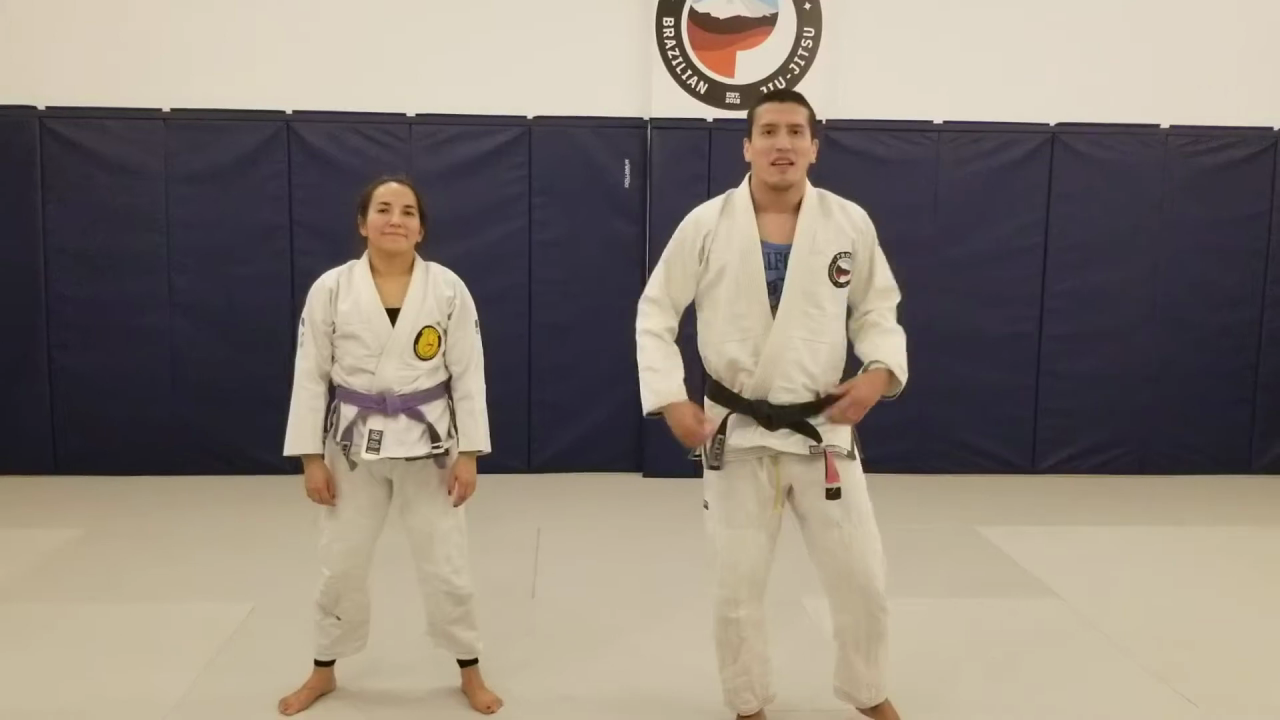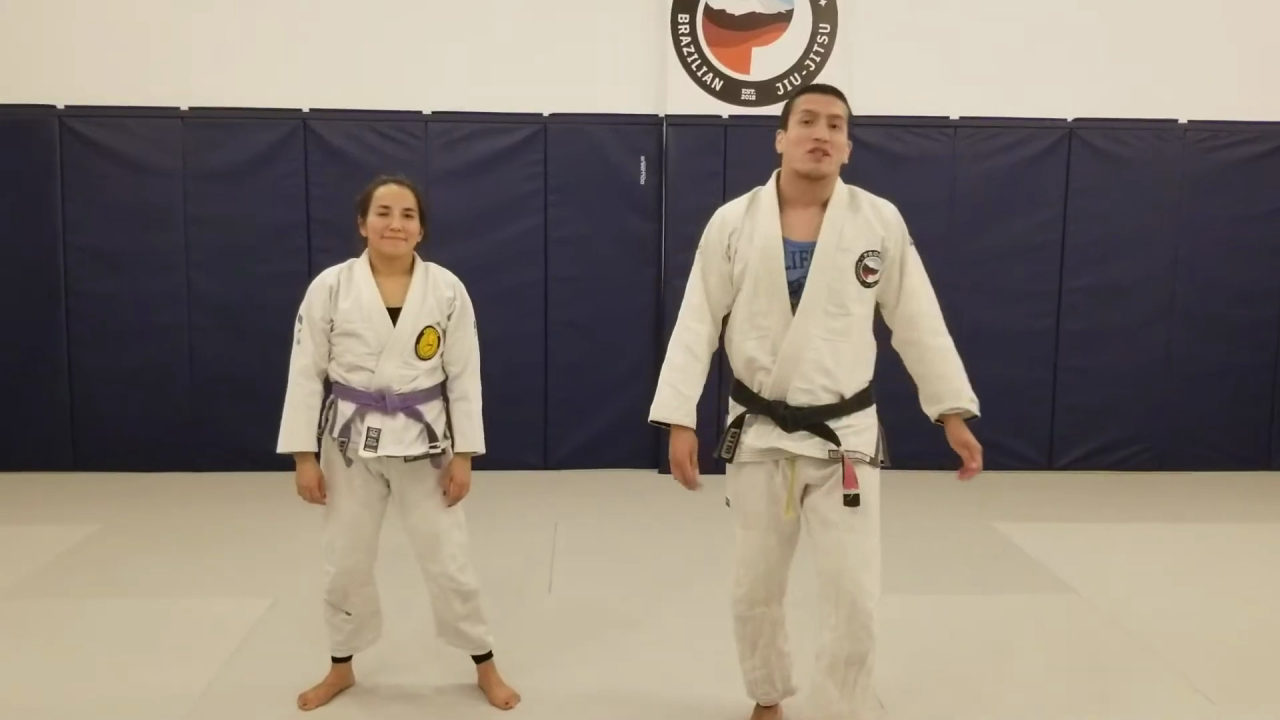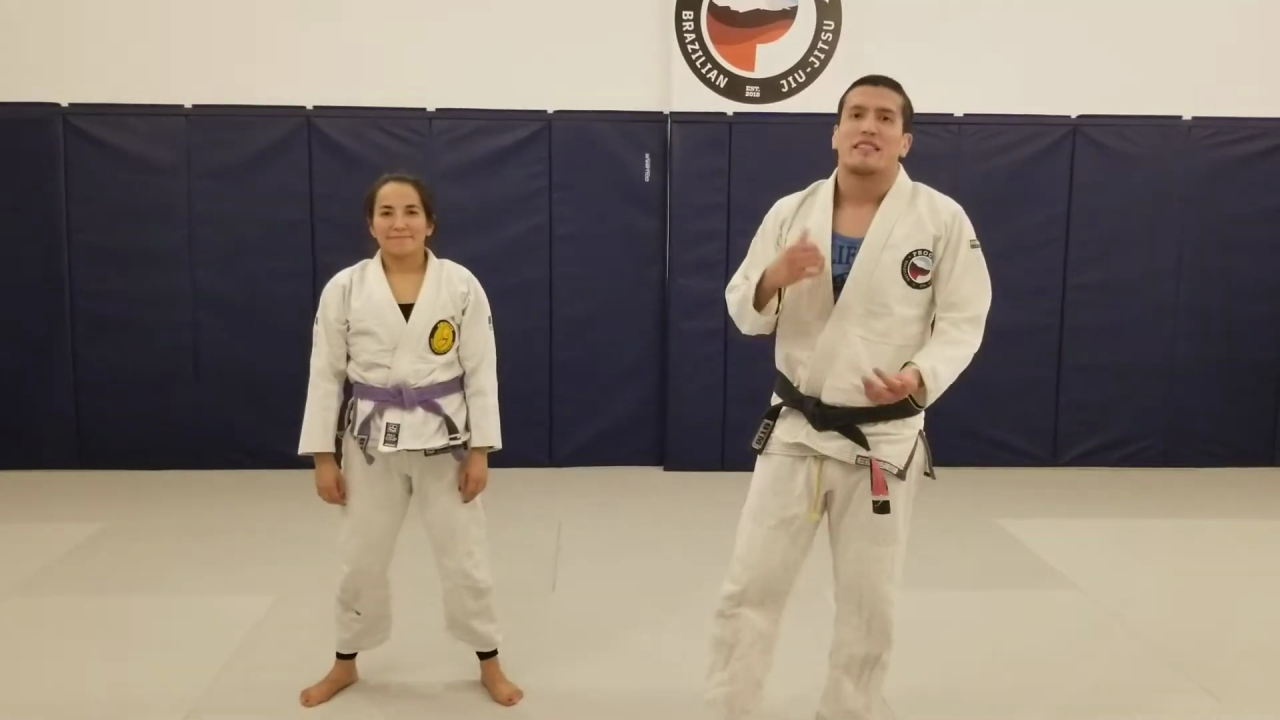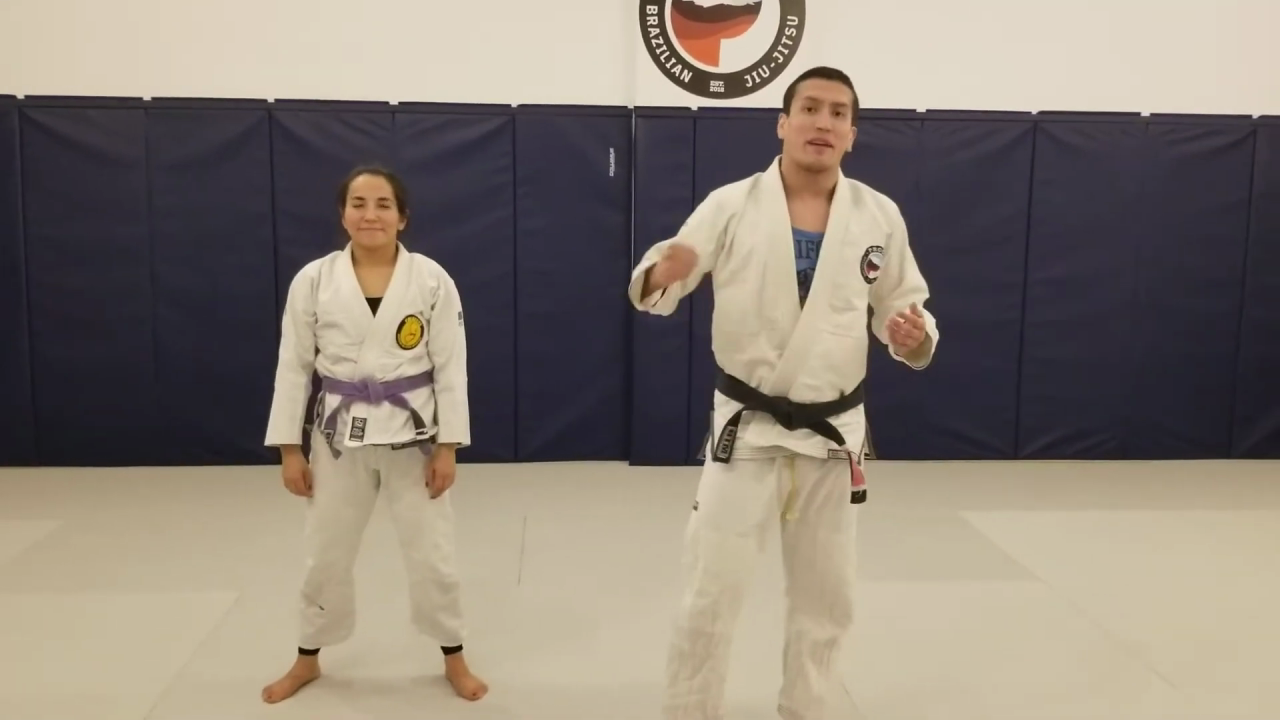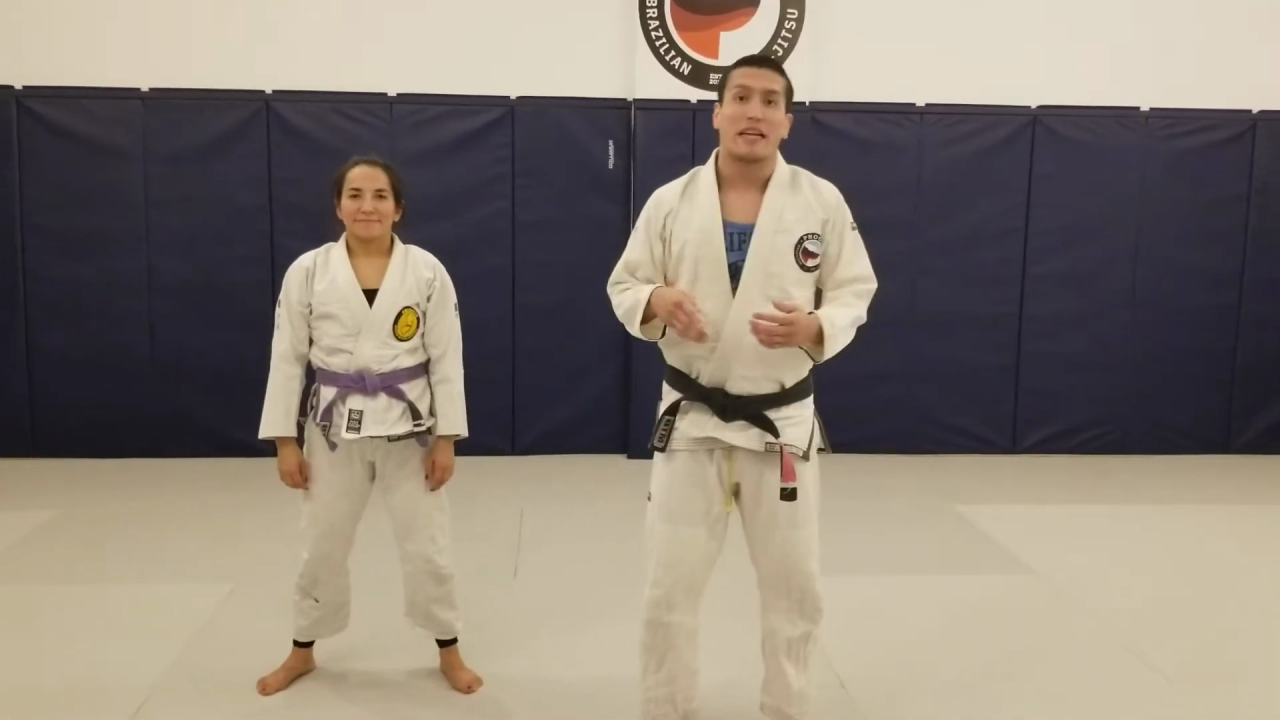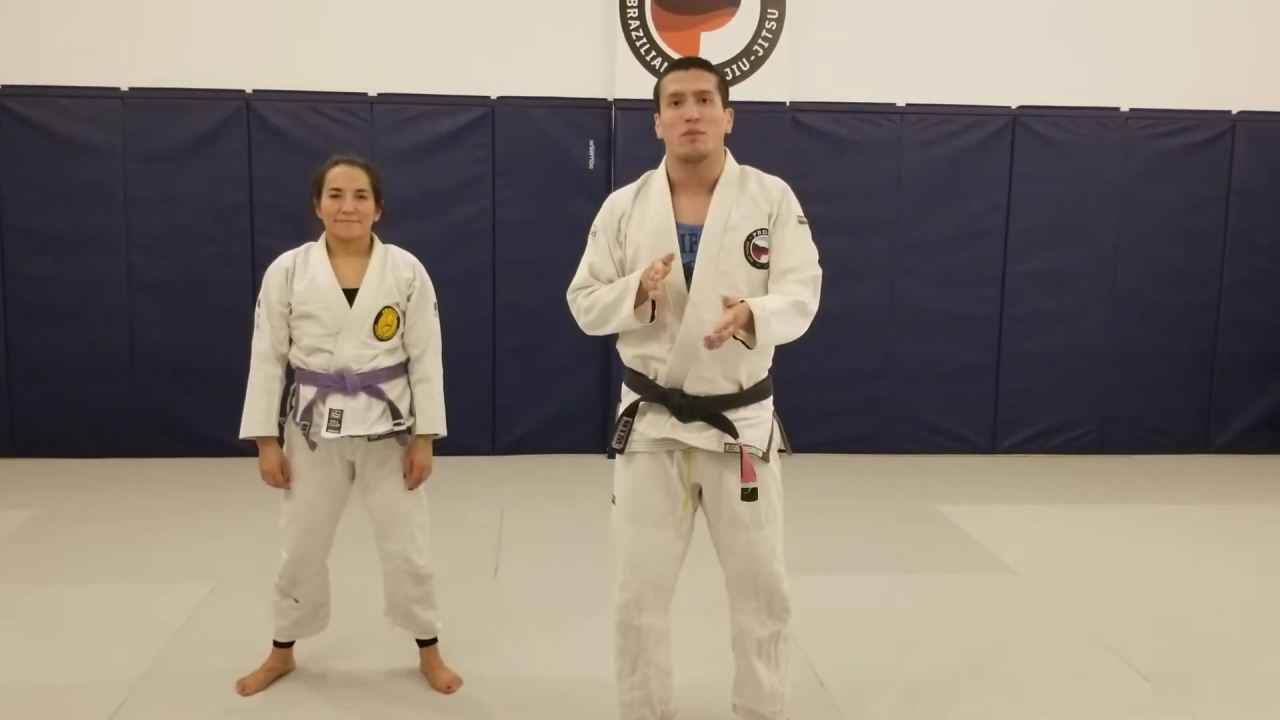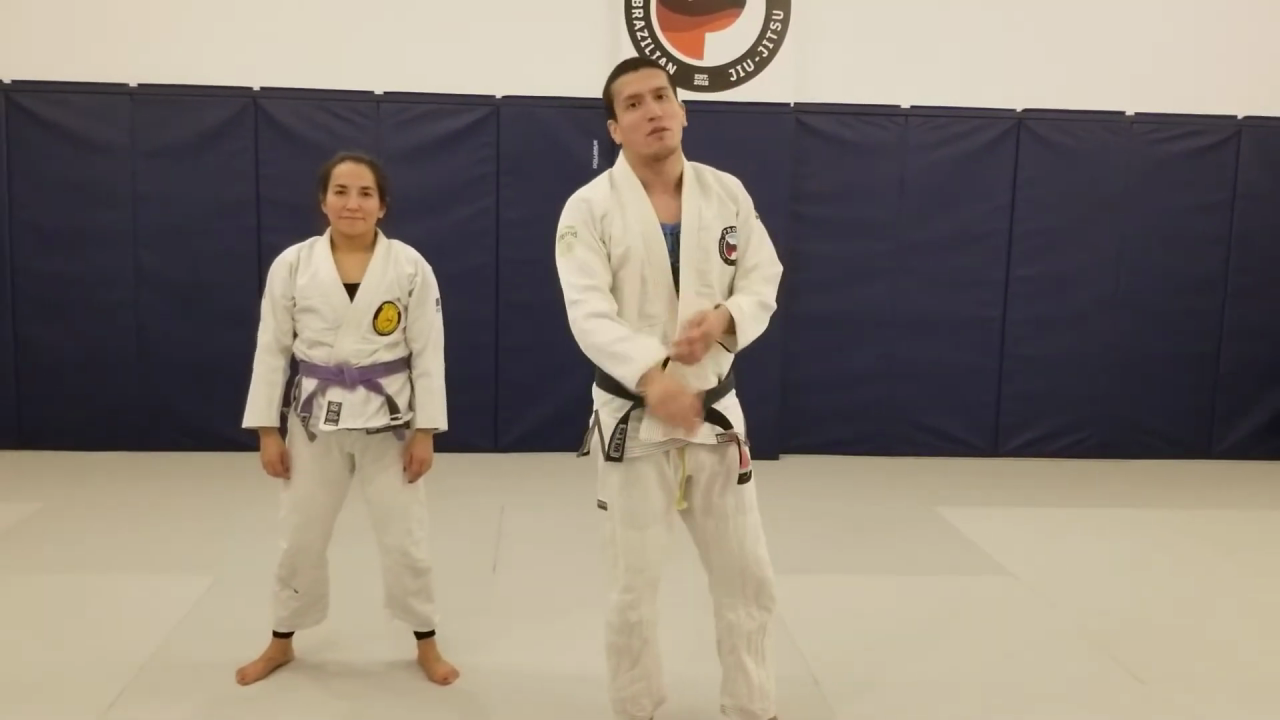
dt=0.7s
person 1, frame 1
left shoulder: (850, 222)
right shoulder: (705, 224)
left elbow: (879, 310)
right elbow: (656, 314)
left wrist: (882, 370)
right wrist: (670, 399)
left hip: (824, 430)
right hip: (735, 432)
left knee: (861, 580)
right knee: (737, 587)
person 1, frame 2
left shoulder: (880, 221)
right shoulder: (732, 222)
left elbow: (917, 323)
right elbow: (697, 324)
left wrist: (952, 413)
right wrist: (680, 421)
left hip: (845, 435)
right hip: (759, 433)
left knee: (852, 600)
right knee: (754, 590)
person 1, frame 3
left shoulder: (942, 218)
right shoulder: (790, 212)
left elbow: (963, 321)
right elbow: (738, 302)
left wrist: (920, 377)
right wrist: (773, 280)
left hip: (884, 438)
right hip: (794, 429)
left knee: (867, 606)
right knee: (749, 589)
person 1, frame 4
left shoulder: (879, 214)
right shoulder: (730, 205)
left elbow: (900, 300)
right elbow: (662, 274)
left wrist: (918, 337)
right wrist: (658, 275)
left hip: (833, 432)
right hip: (748, 427)
left knee: (825, 595)
right knee: (711, 593)
person 1, frame 5
left shoulder: (821, 200)
right shoulder: (671, 201)
left elbow: (854, 294)
right elbow: (622, 289)
left wrist: (814, 328)
right wrist: (656, 305)
left hip: (782, 423)
right hip: (692, 421)
left knee: (794, 586)
right knee: (670, 587)
person 1, frame 6
left shoulder: (772, 197)
right shoulder: (624, 206)
left elbow: (800, 294)
right elbow: (585, 304)
left wrist: (750, 316)
right wrist: (638, 291)
left hip: (741, 422)
right hip: (652, 422)
left knee: (761, 587)
right knee: (640, 592)
person 1, frame 7
left shoulder: (726, 193)
right shoulder: (590, 207)
left elbow: (761, 285)
right elbow: (590, 314)
left wrist: (725, 320)
right wrist: (651, 375)
left hip: (716, 414)
right hip: (636, 419)
left knee: (746, 577)
right knee: (634, 586)
person 2, frame 1
left shoulder: (448, 288)
right shoulder: (331, 289)
left elbow: (468, 375)
right elbow: (310, 375)
left wrist: (469, 453)
right wrist: (311, 457)
left hip: (427, 443)
right hip: (354, 444)
left knee: (445, 564)
right knee: (341, 563)
left ankle: (469, 671)
right ankle: (323, 671)
person 2, frame 2
left shoulder: (447, 289)
right shoulder: (330, 286)
left elbow: (464, 376)
right elbow: (306, 373)
left wrist: (463, 455)
right wrist: (304, 455)
left hip: (423, 442)
right hip: (351, 443)
left knee: (449, 561)
right knee: (345, 562)
left ankle: (484, 665)
right ankle: (341, 667)
person 2, frame 3
left shoulder: (461, 285)
right shoulder: (344, 288)
left elbow: (481, 372)
right elbow: (325, 374)
left wrist: (480, 451)
right wrist: (323, 456)
left hip: (445, 439)
right hip: (372, 442)
left knee: (464, 557)
right knee: (360, 559)
left ankle: (489, 662)
right ankle: (345, 663)
person 2, frame 4
left shoulder: (431, 279)
right shoulder: (313, 280)
left elbow: (451, 366)
right elbow: (294, 366)
left wrist: (447, 446)
right wrist: (289, 448)
left hip: (412, 433)
right hip: (340, 435)
left knee: (432, 552)
right knee: (325, 552)
left ankle: (454, 658)
right ankle: (308, 658)
person 2, frame 5
left shoulder: (426, 270)
right shoulder: (307, 271)
left elbow: (447, 359)
right elbow: (287, 358)
left wrist: (446, 439)
right wrist: (285, 440)
left hip: (408, 426)
right hip: (335, 427)
left knee: (427, 545)
right knee: (321, 545)
left ankle: (449, 651)
right ankle: (302, 651)
person 2, frame 6
left shoulder: (406, 270)
right shoulder: (287, 270)
left elbow: (426, 358)
right elbow: (267, 358)
left wrist: (425, 438)
right wrist: (266, 440)
left hip: (388, 425)
right hip: (315, 427)
left knee: (407, 545)
right knee: (301, 546)
left ankle: (428, 651)
right ankle: (282, 652)
person 2, frame 7
left shoulder: (410, 266)
right shoulder: (292, 265)
left elbow: (428, 353)
right elbow: (271, 350)
left wrist: (426, 431)
right wrist: (267, 430)
left hip: (388, 419)
right hip: (316, 418)
left knee: (405, 538)
right knee: (301, 537)
left ankle: (426, 643)
right ankle: (282, 641)
